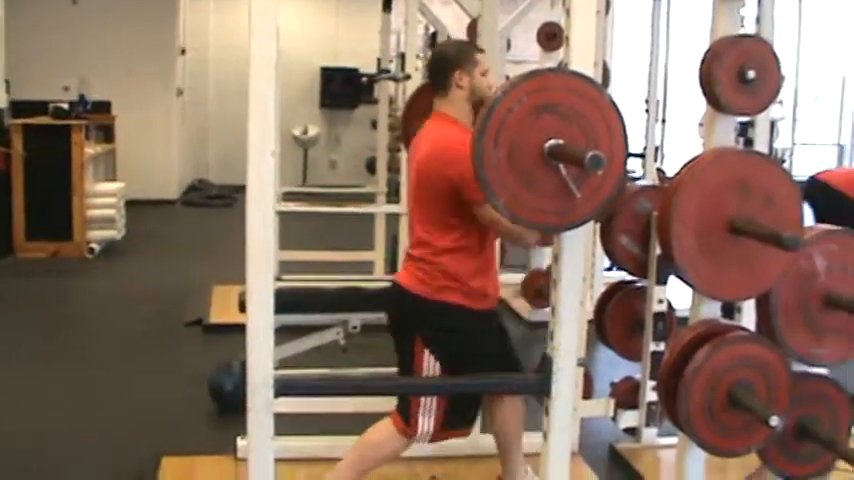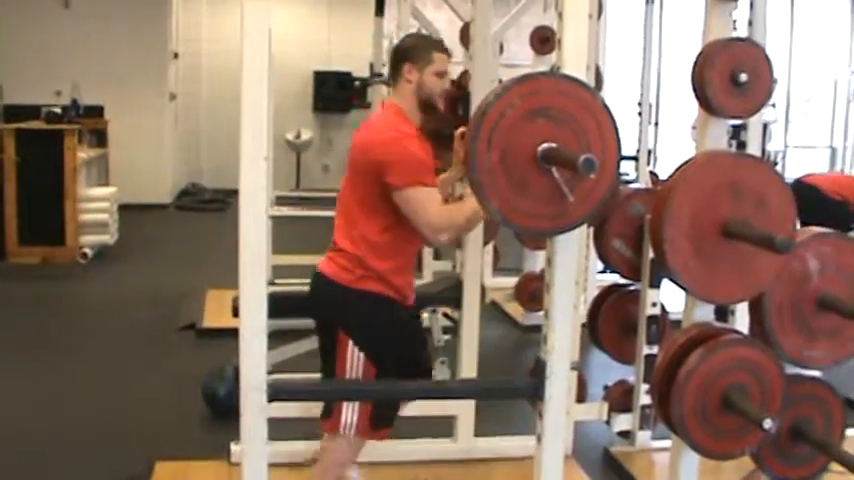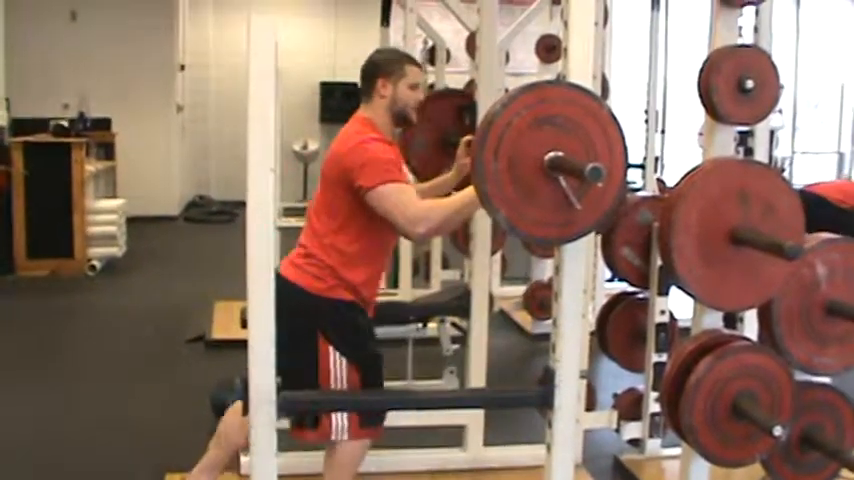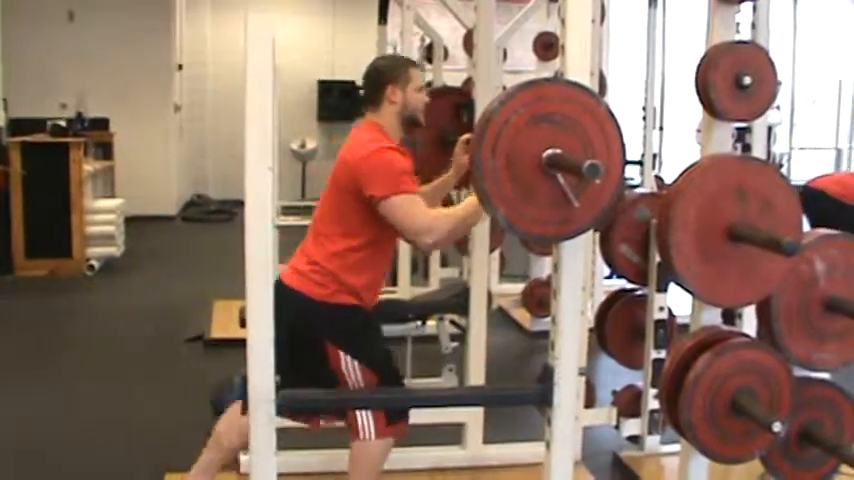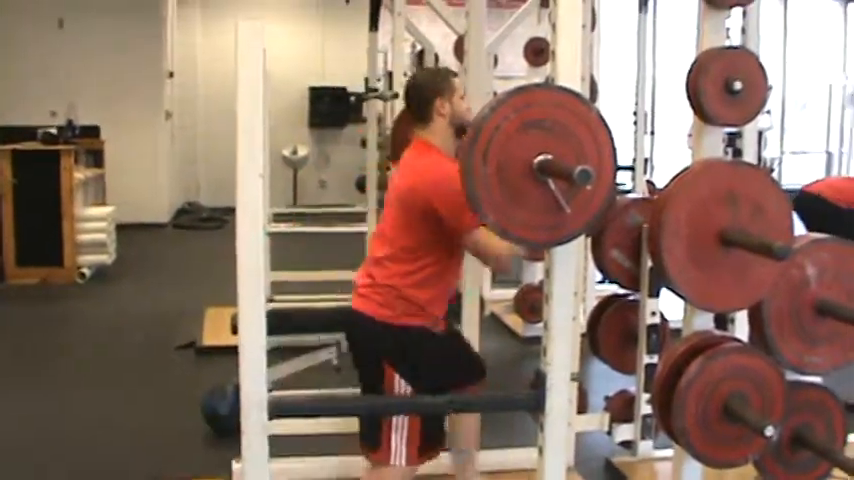
dt=0.3s
person 1, frame 1
left shoulder: (440, 134)
right shoulder: (461, 149)
right elbow: (526, 232)
left hip: (460, 298)
right hip: (434, 303)
right knee: (415, 419)
person 1, frame 2
left shoulder: (390, 127)
right shoulder: (399, 140)
left elbow: (420, 199)
right elbow: (439, 228)
left wrist: (458, 171)
left hip: (378, 288)
right hip: (358, 293)
left knee: (408, 374)
right knee: (354, 412)
person 1, frame 3
left shoulder: (366, 140)
right shoulder: (369, 149)
left elbow: (405, 202)
right elbow: (417, 223)
left wrist: (456, 176)
left hip: (302, 290)
right hip: (325, 301)
right knee: (357, 419)
person 1, frame 4
left shoulder: (371, 144)
right shoulder: (381, 157)
left elbow: (410, 208)
right elbow: (427, 232)
left wrist: (454, 176)
left hip: (301, 292)
right hip: (329, 305)
right knee: (382, 417)
person 1, frame 5
left shoulder: (424, 160)
right shoulder: (444, 177)
left elbow: (467, 226)
right elbow: (505, 255)
left hip: (409, 315)
right hip: (394, 325)
left knee: (467, 383)
